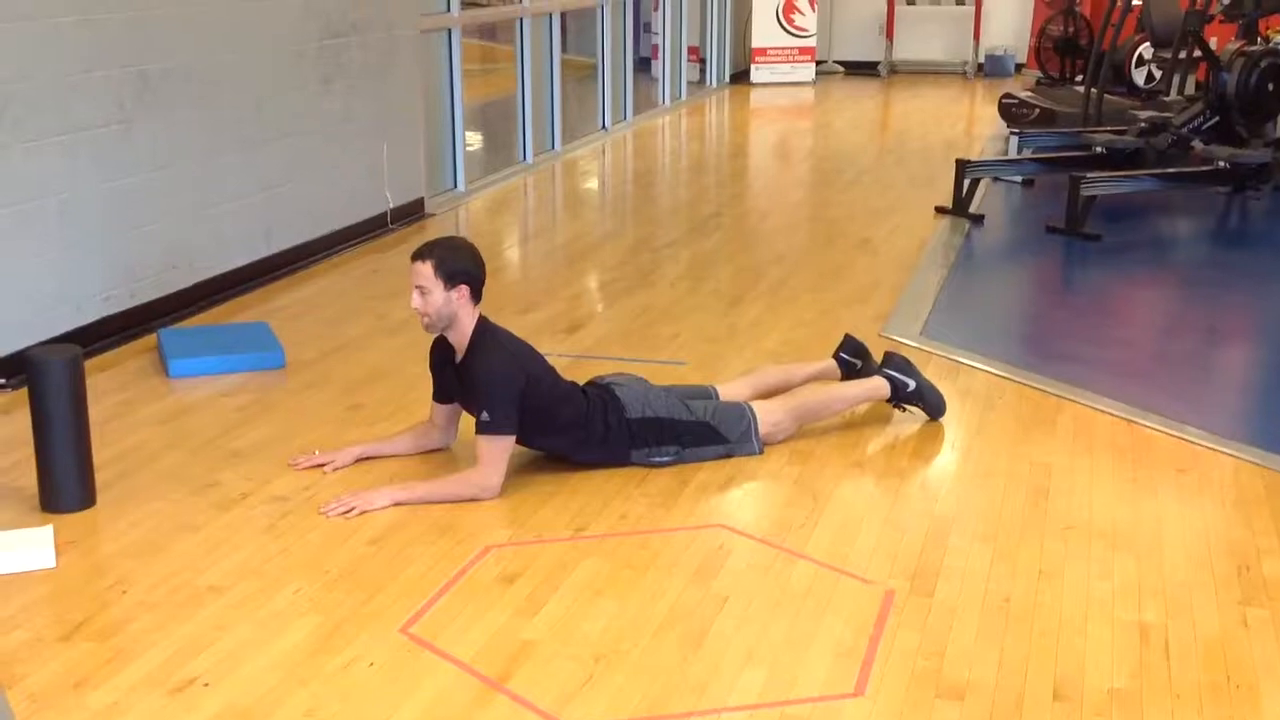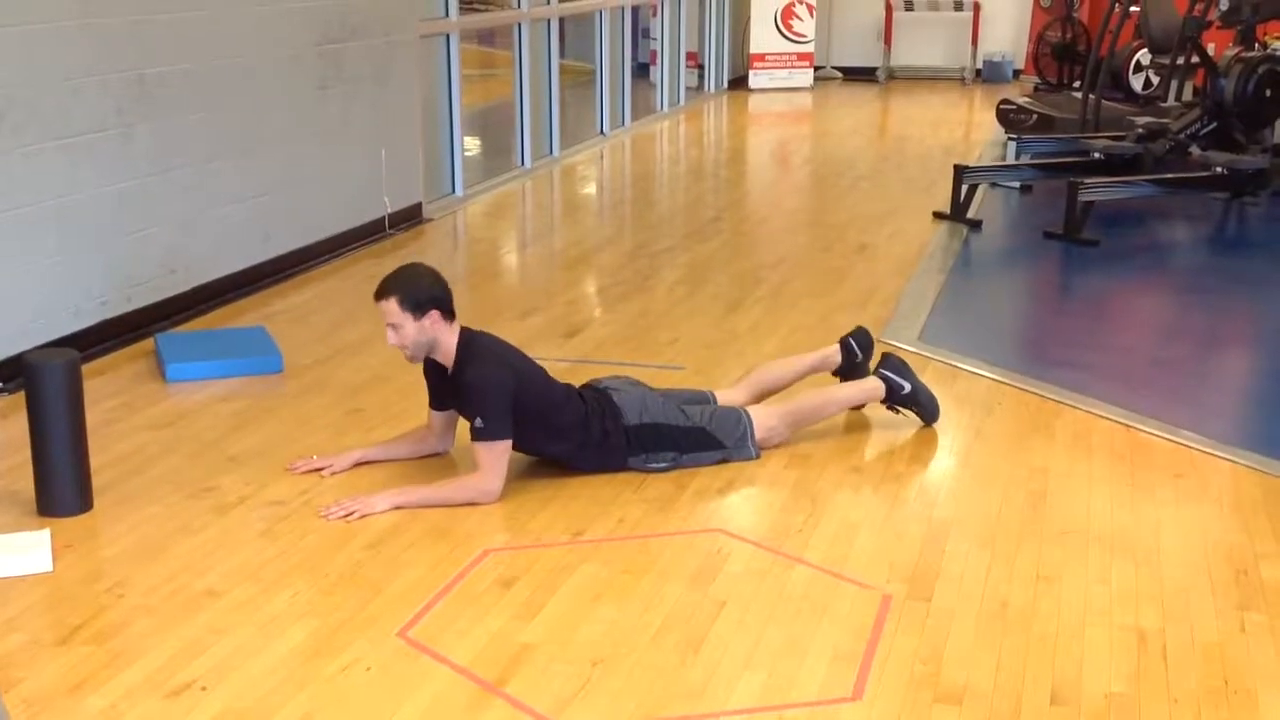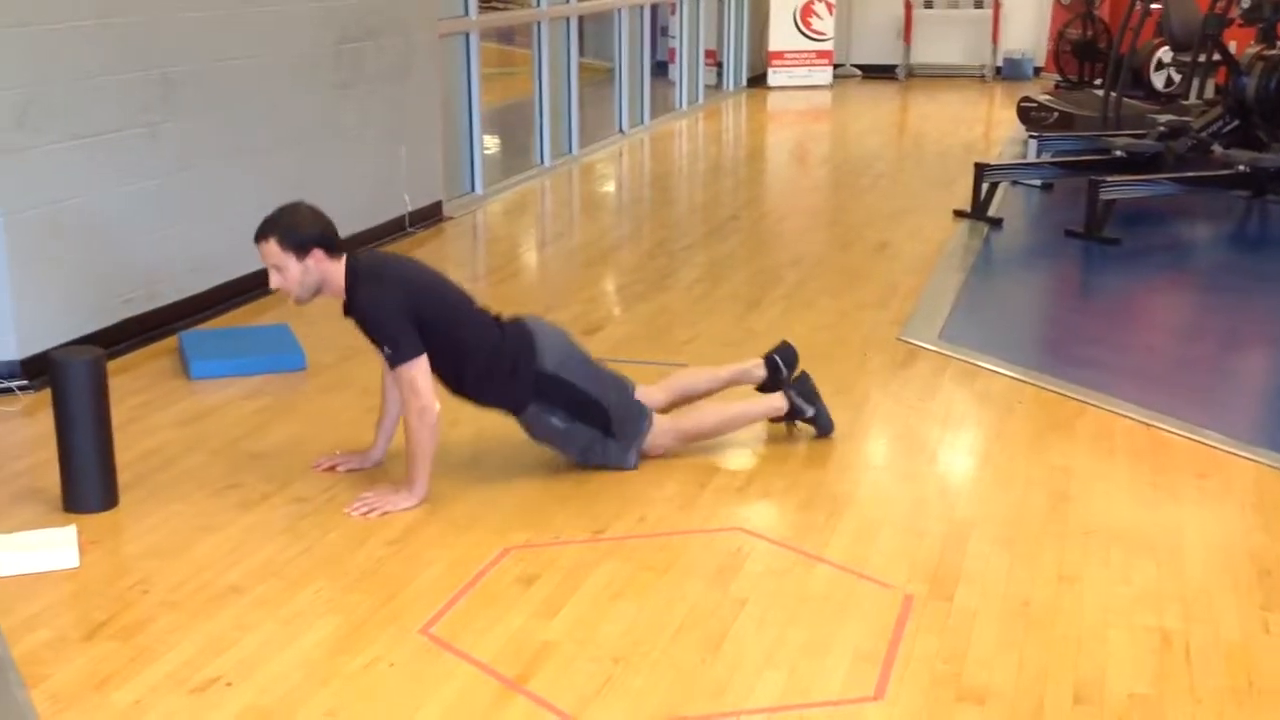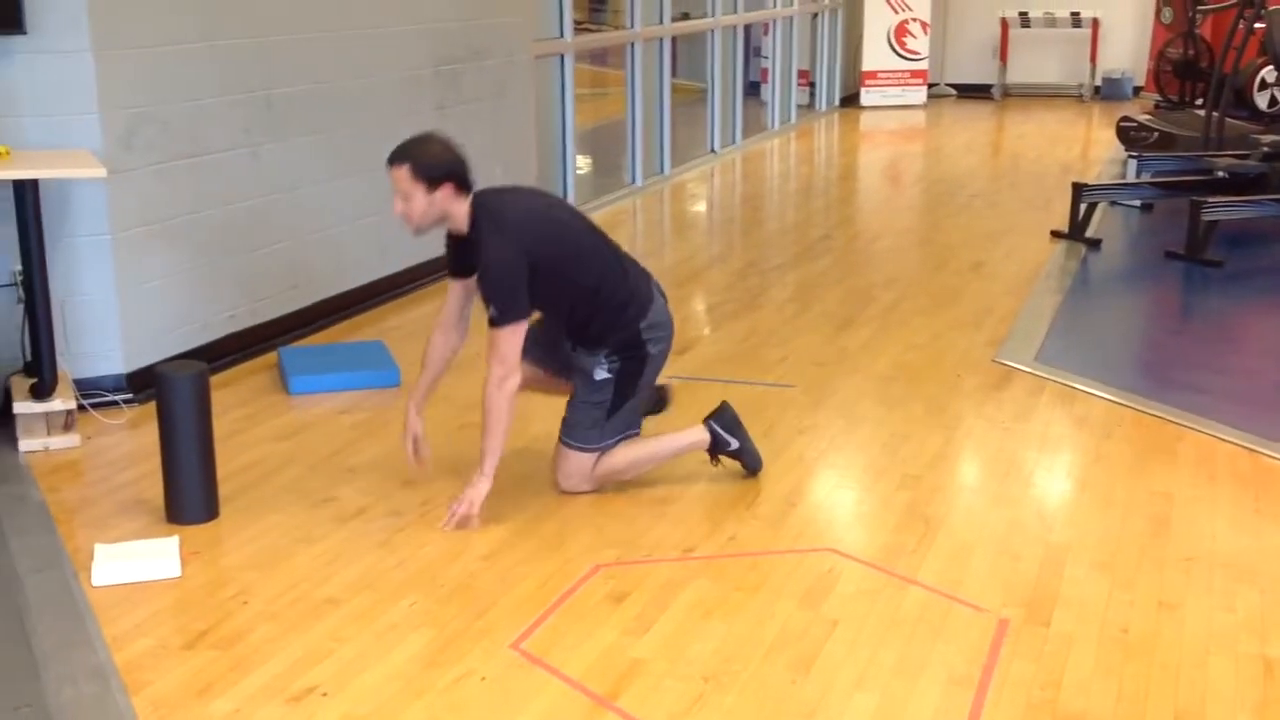
dt=1s
person 1, frame 1
left shoulder: (494, 366)
right shoulder: (446, 352)
left elbow: (487, 480)
right elbow: (439, 432)
left wrist: (389, 495)
right wrist: (358, 451)
left hip: (632, 428)
right hip: (611, 399)
left knee: (770, 425)
right knee: (734, 391)
left ankle: (887, 383)
right ankle: (840, 363)
person 1, frame 2
left shoulder: (484, 375)
right shoulder: (443, 362)
left elbow: (488, 484)
right elbow: (437, 437)
left wrist: (389, 498)
right wrist: (356, 454)
left hip: (628, 433)
right hip: (606, 402)
left knee: (767, 427)
right knee: (735, 397)
left ankle: (882, 384)
right ankle: (841, 353)
person 1, frame 3
left shoulder: (374, 299)
right shoulder: (371, 275)
left elbow: (424, 406)
right elbow: (401, 371)
left wrist: (412, 490)
right wrist: (372, 451)
left hip: (535, 374)
right hip: (528, 349)
left knee: (660, 435)
right knee: (652, 399)
left ankle: (785, 401)
right ankle: (767, 367)
person 1, frame 4
left shoulder: (500, 247)
right shoulder: (470, 224)
left elbow: (503, 375)
right elbow: (450, 326)
left wrist: (485, 477)
right wrist: (415, 407)
left hip: (630, 332)
left knee: (574, 476)
left ankle: (711, 434)
right ankle: (640, 396)
